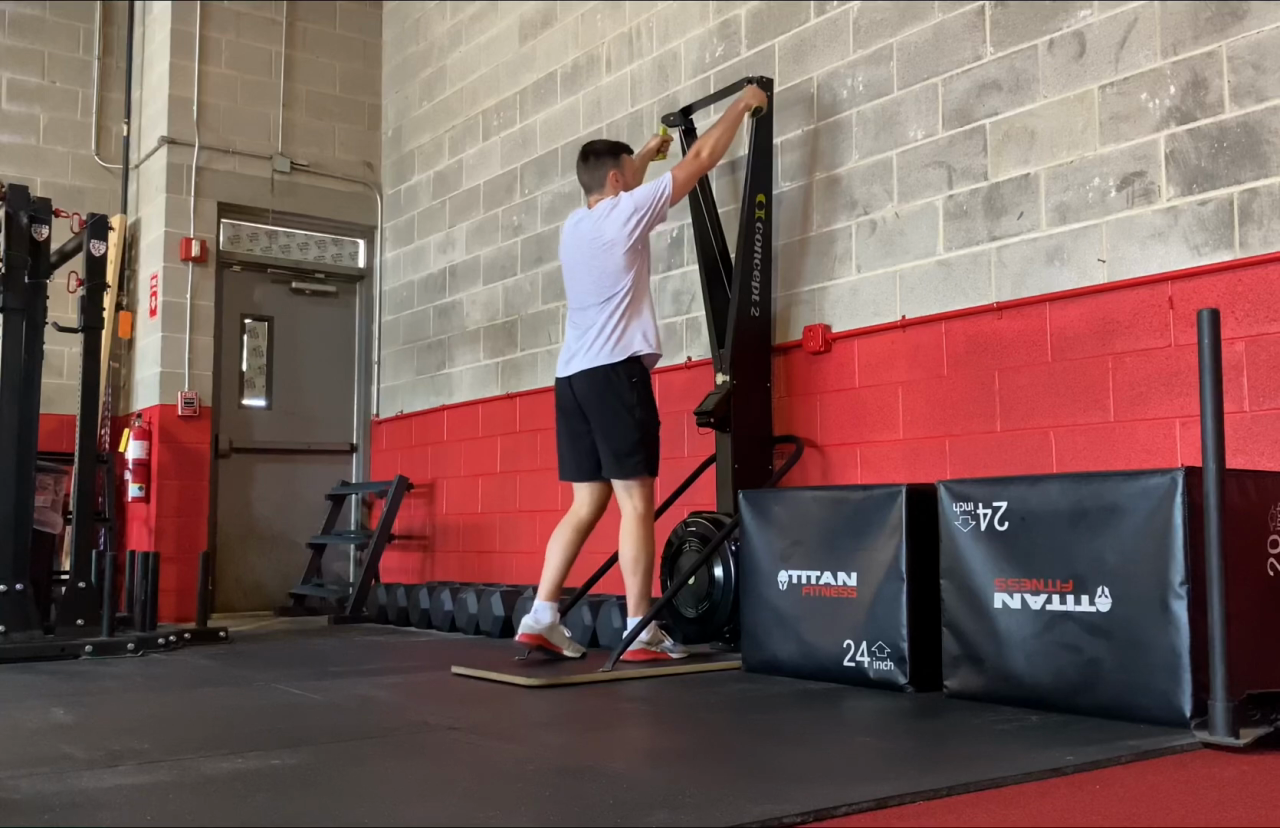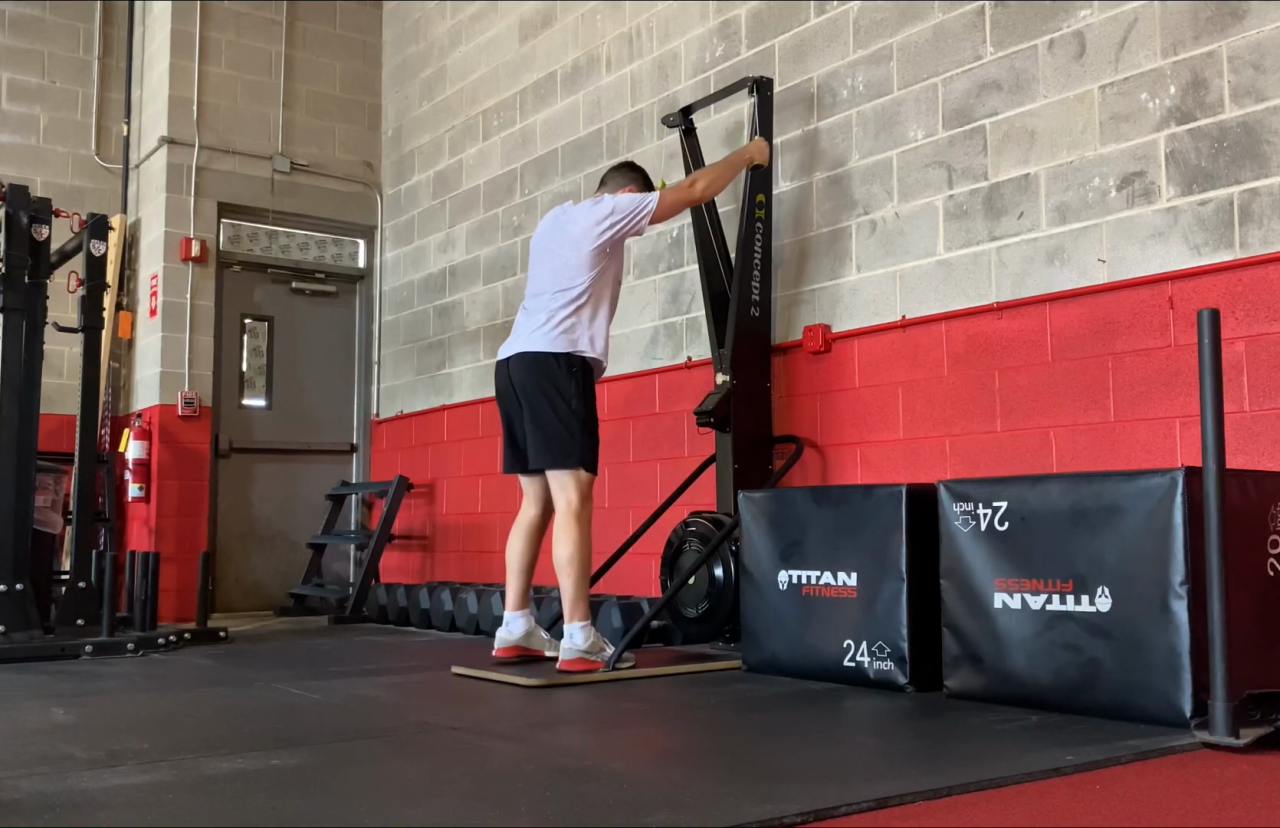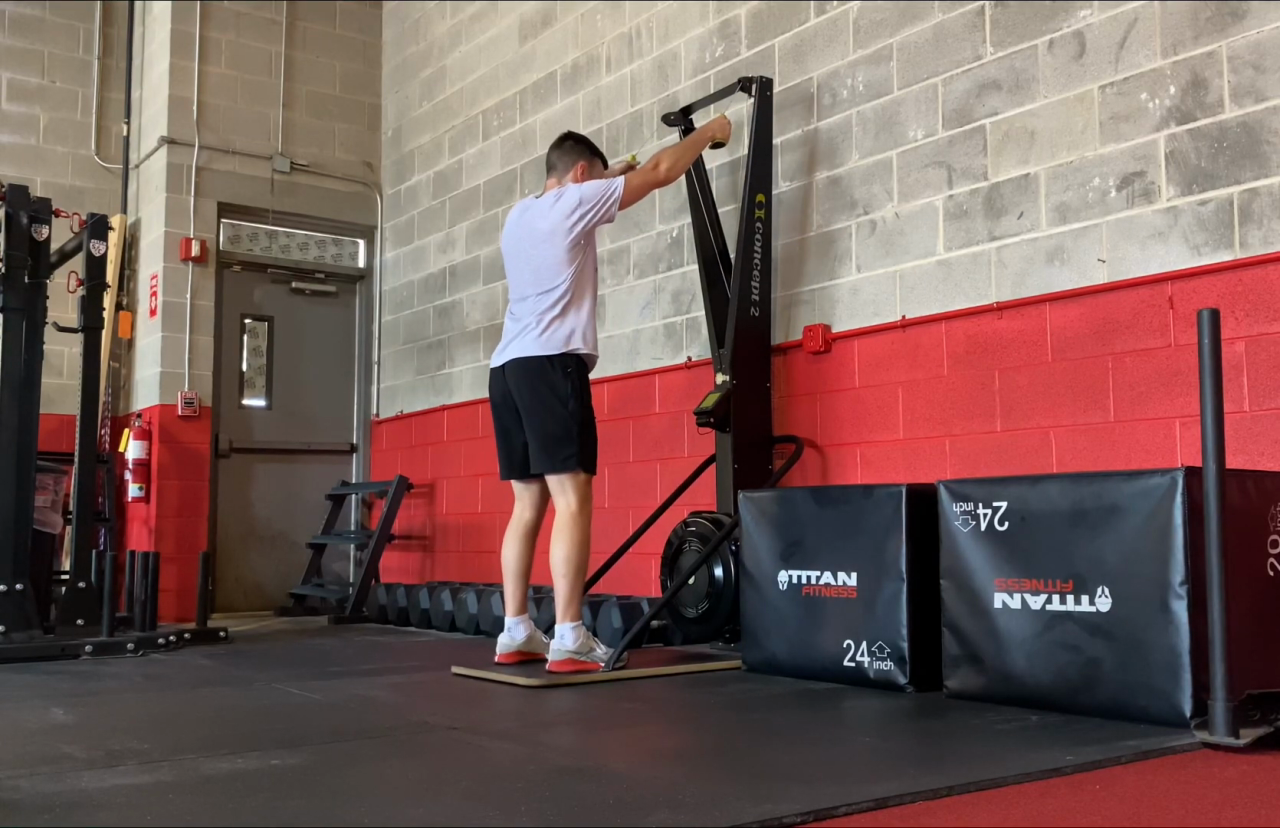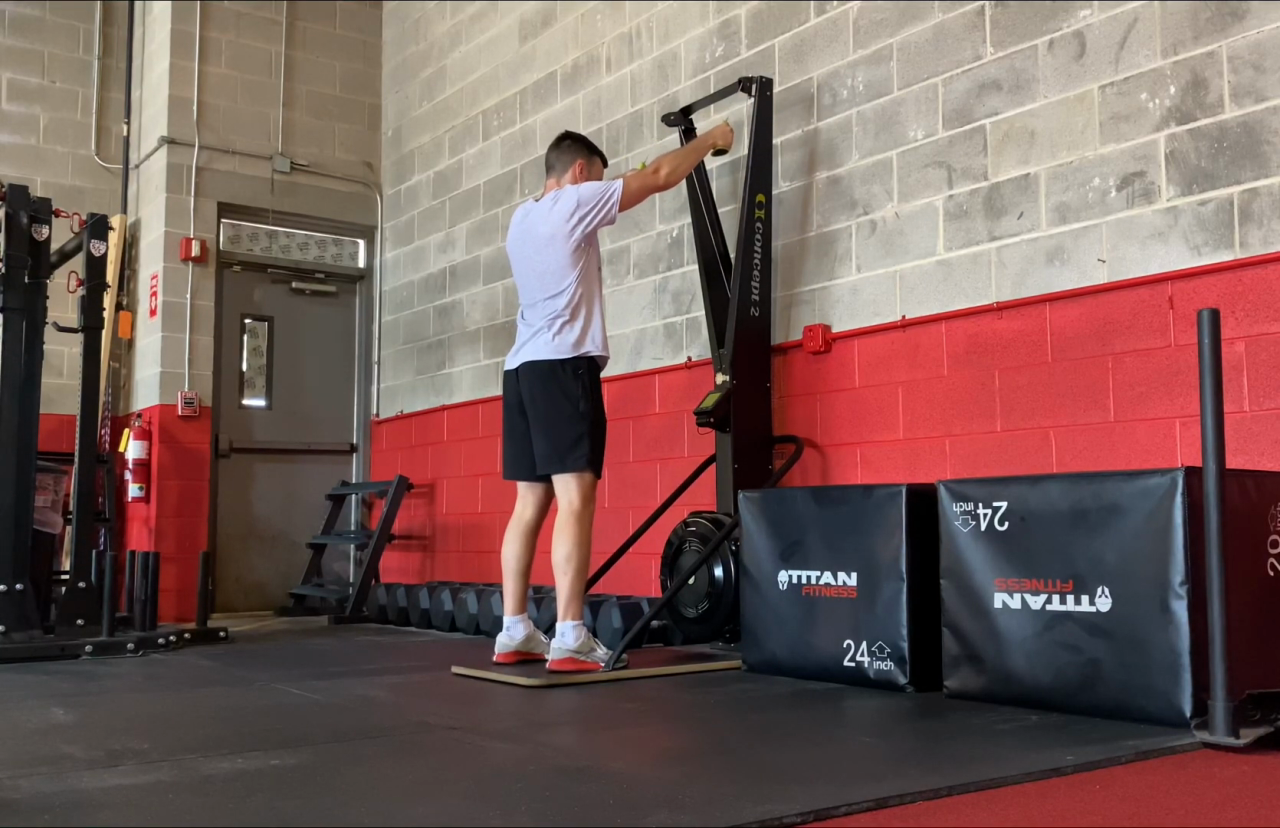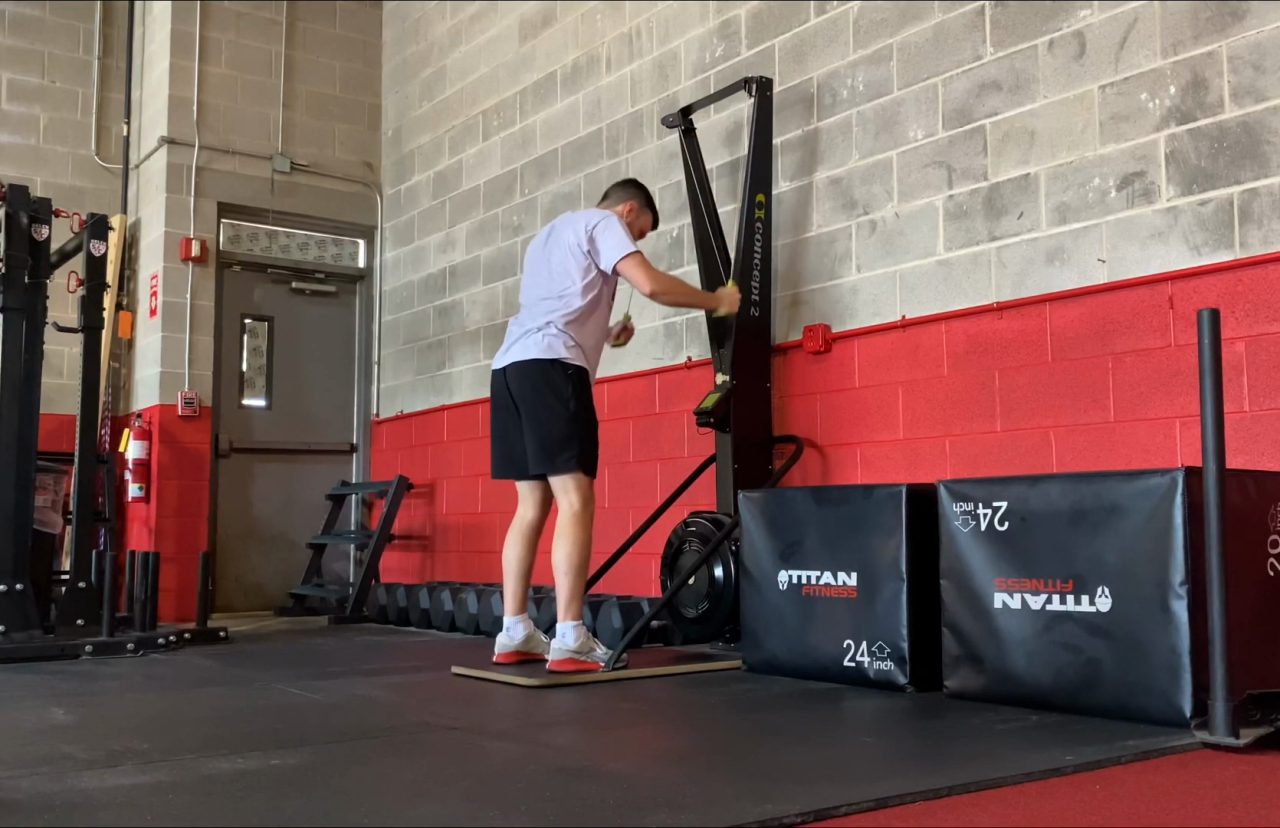
dt=1s
person 1, frame 1
left shoulder: (574, 225)
right shoulder: (626, 213)
right elbow: (702, 158)
left wrist: (644, 154)
right wrist: (743, 103)
left hip: (572, 376)
right hip: (616, 372)
left knee: (586, 504)
right knee: (636, 503)
left ankle: (541, 616)
right ankle: (640, 633)
person 1, frame 2
left shoulder: (556, 217)
right shoulder: (608, 210)
right elbow: (694, 190)
left wrist: (672, 184)
right wrist: (748, 155)
left hip: (514, 362)
right hip: (555, 361)
left knee: (537, 500)
right knee: (572, 499)
left ankle: (515, 626)
right ankle: (579, 640)
person 1, frame 3
left shoulder: (518, 214)
right shoulder: (575, 201)
right elbow: (660, 172)
left wrist: (609, 176)
right wrist: (709, 132)
left hip: (507, 368)
right hip: (550, 364)
left knee: (529, 505)
right knee: (572, 500)
left ankle: (516, 632)
right ankle: (569, 640)
person 1, frame 4
left shoulder: (523, 217)
right shoulder: (574, 202)
right elbow: (661, 176)
left wrist: (616, 183)
right wrist: (711, 139)
left hip: (523, 368)
right hip: (563, 364)
left knee: (530, 502)
right knee: (574, 499)
left ankle: (514, 632)
right ankle: (569, 639)
person 1, frame 5
left shoulder: (553, 231)
right shoulder: (600, 221)
right elbow: (650, 284)
left wrist: (603, 332)
right wrist: (714, 301)
left hip: (509, 366)
right hip: (550, 365)
left knee: (532, 504)
right knee: (575, 499)
left ankle: (515, 633)
right ankle: (569, 641)
